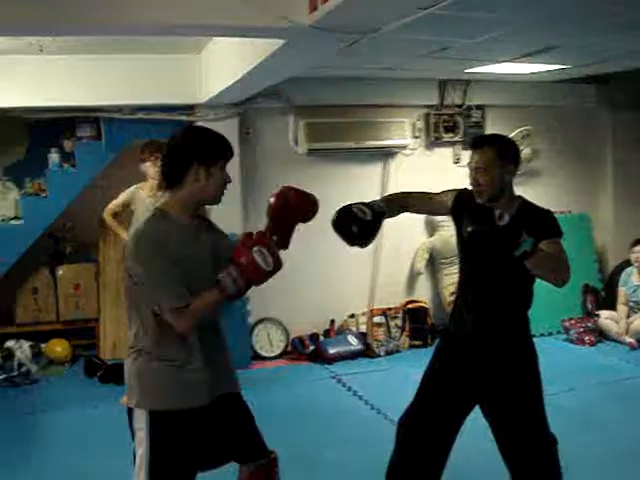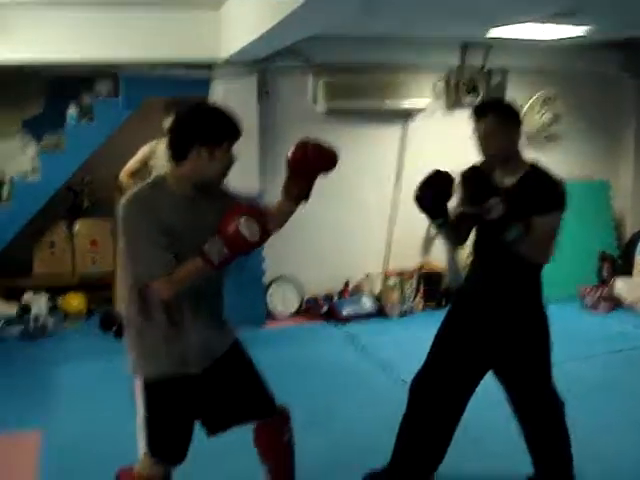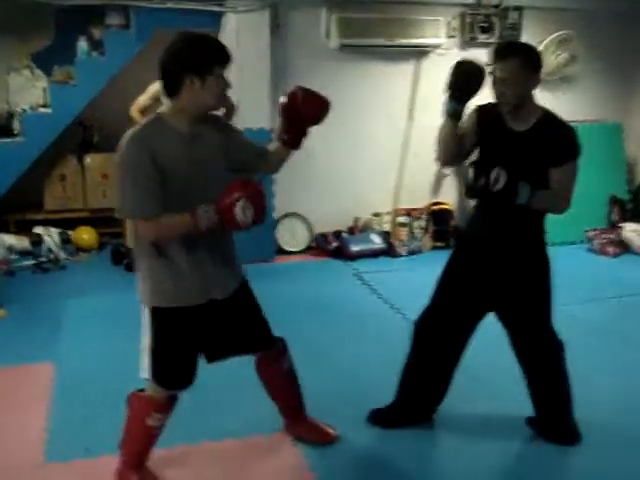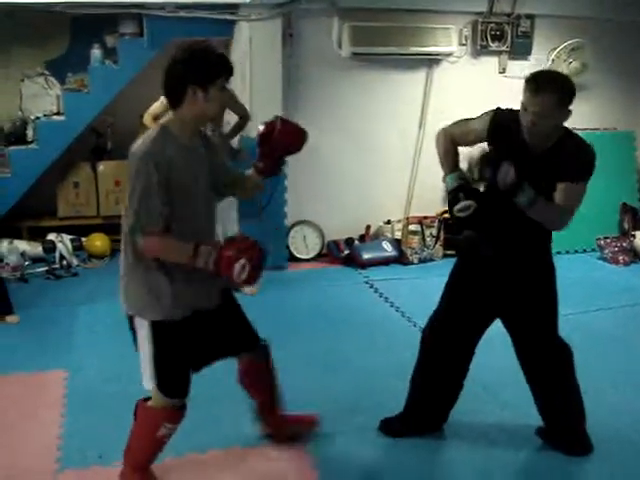
dt=0.7s
person 1, frame 1
left shoulder: (203, 228)
right shoulder: (149, 239)
left elbow: (244, 268)
right elbow: (182, 319)
left wrist: (276, 234)
right wrist: (236, 277)
left hip: (213, 380)
right hip: (163, 392)
person 1, frame 2
left shoulder: (212, 196)
right shoulder: (140, 207)
left elbow: (267, 223)
right elbow: (166, 286)
left wrist: (298, 187)
right wrist: (222, 248)
left hip: (214, 342)
right hip: (164, 356)
left knee: (272, 416)
person 1, frame 3
left shoulder: (218, 131)
right shoulder: (140, 144)
left elbow: (266, 163)
right elbow: (147, 226)
left wrist: (292, 133)
right wrist: (214, 213)
left hip: (223, 275)
right hip: (171, 290)
left knee: (270, 347)
right knee: (164, 387)
left ankle: (296, 420)
person 1, frame 4
left shoulder: (201, 144)
right shoulder: (150, 155)
left elbow: (238, 188)
right elbow: (148, 241)
left wrist: (268, 165)
right wrist: (210, 256)
left hip: (206, 287)
right hip: (159, 298)
left knee: (253, 351)
right knee: (169, 397)
left ankle: (273, 420)
person 2, frame 1
left shoulder: (538, 221)
right shoulder: (463, 203)
left elbow: (560, 276)
right elbow: (406, 200)
left wrist: (516, 242)
right wrist: (374, 209)
left hip: (508, 348)
right hip: (460, 339)
left knee: (530, 442)
right knee: (419, 429)
person 2, frame 2
left shoulder: (545, 187)
right shoulder: (475, 178)
left elbow: (539, 254)
right elbow: (456, 238)
left wrist: (507, 226)
right wrist: (438, 214)
left hip: (519, 311)
right hip: (473, 299)
left knee: (537, 401)
right knee: (431, 387)
person 2, frame 3
left shoulder: (558, 135)
right shoulder: (486, 117)
left elbow: (560, 201)
right elbow: (448, 158)
left wrist: (515, 189)
right wrist: (454, 102)
left hip: (523, 254)
right hip: (476, 244)
left knee: (537, 341)
right knee: (436, 327)
left ankle: (556, 420)
right ankle: (412, 406)
person 2, frame 4
left shoulder: (577, 156)
right shoulder: (502, 123)
left elbow: (558, 218)
right elbow: (447, 135)
left wrist: (518, 189)
right wrist: (456, 186)
left hip: (528, 264)
right hip: (480, 253)
left knee: (544, 350)
right knee: (442, 336)
left ankle: (568, 430)
right ankle: (422, 416)
